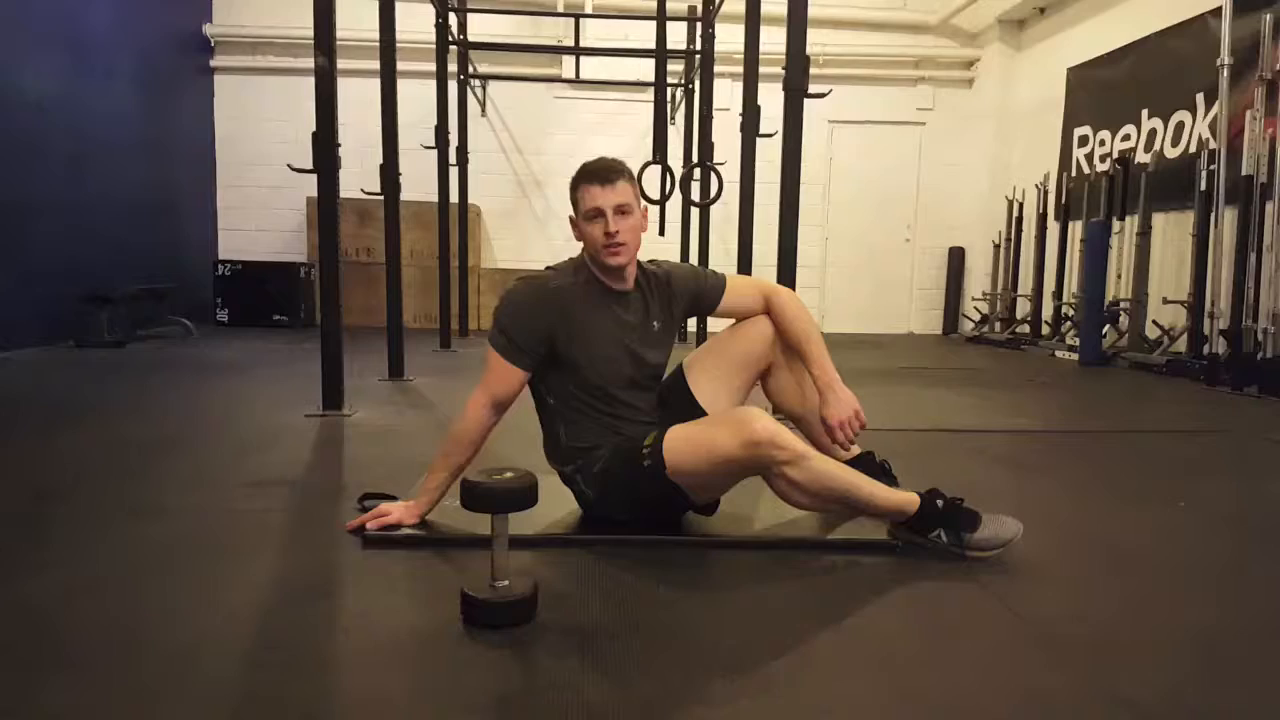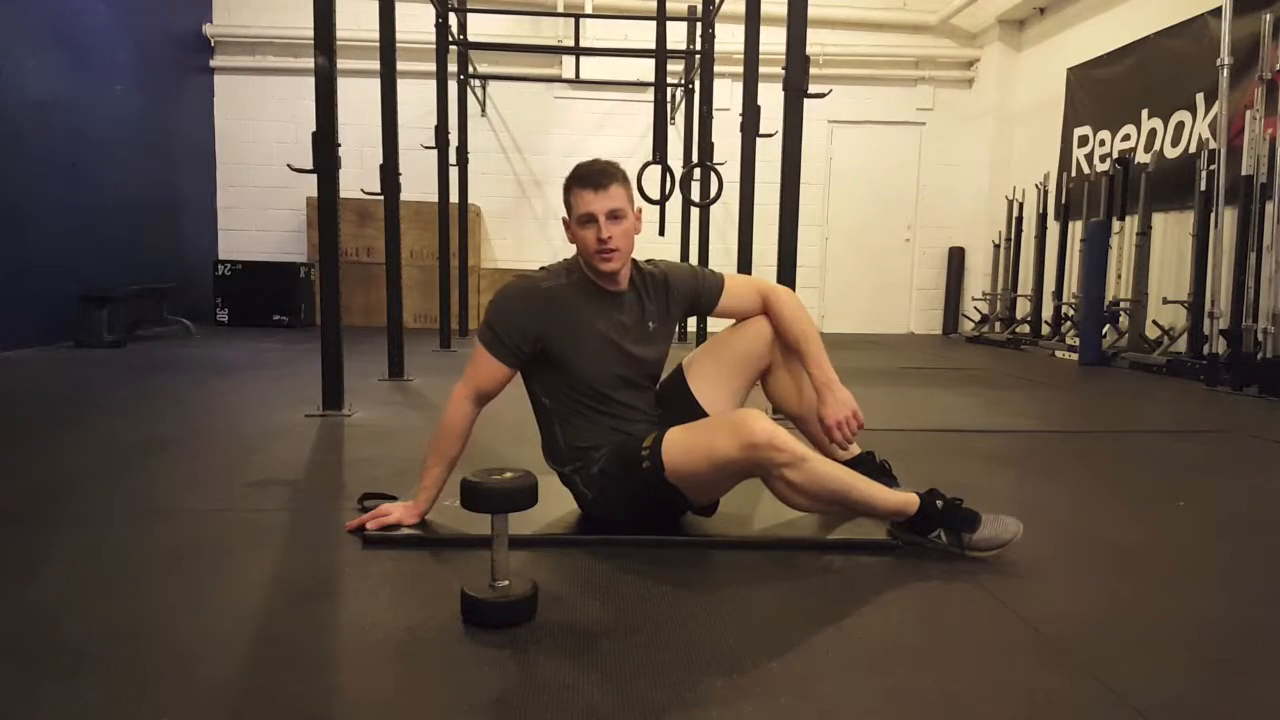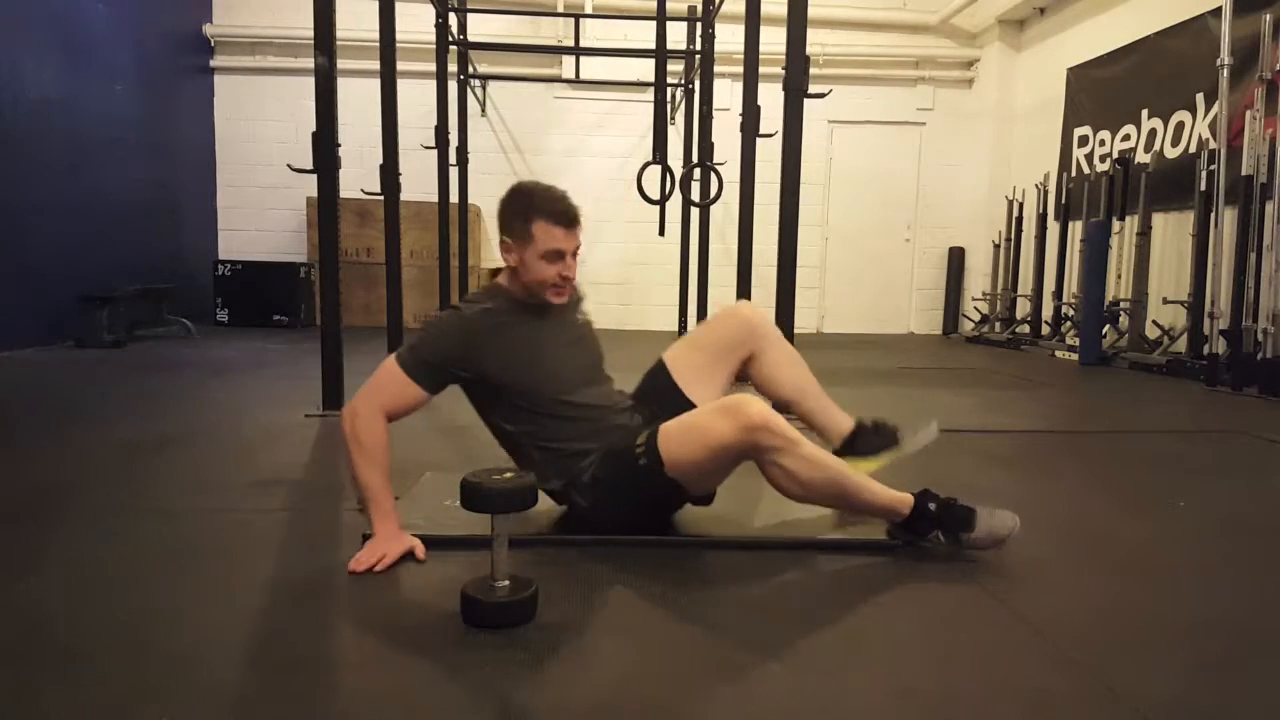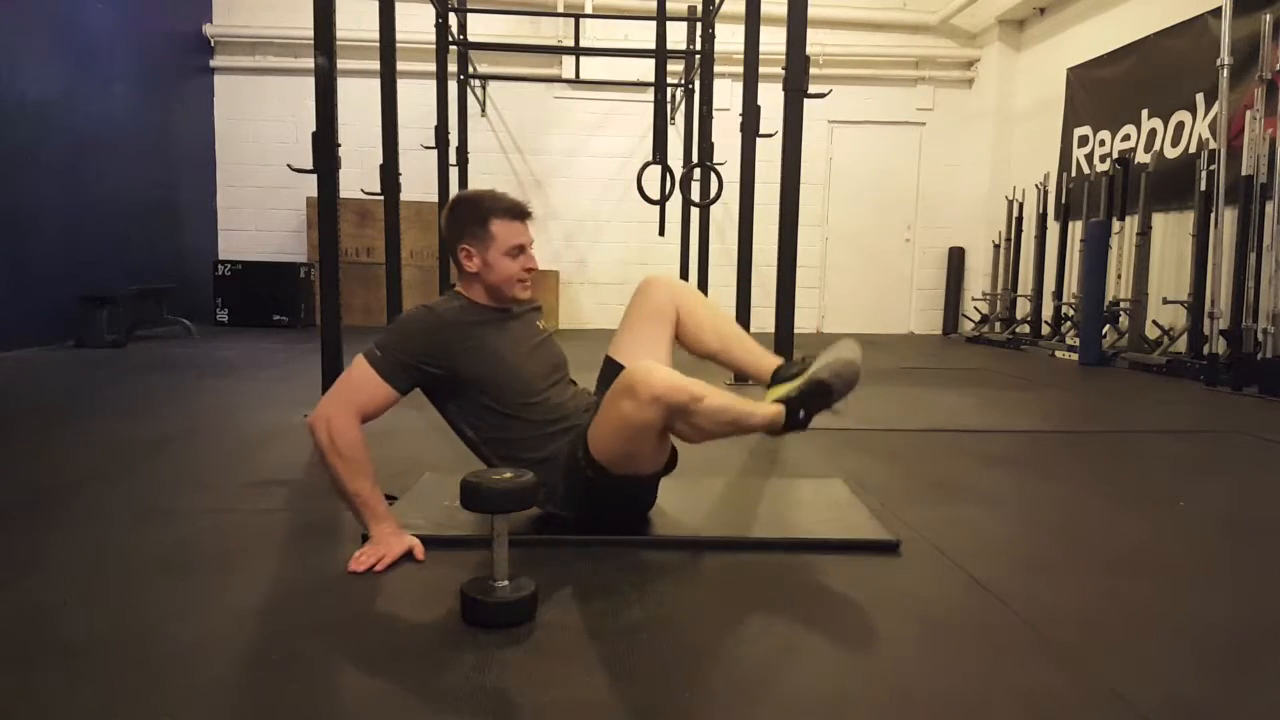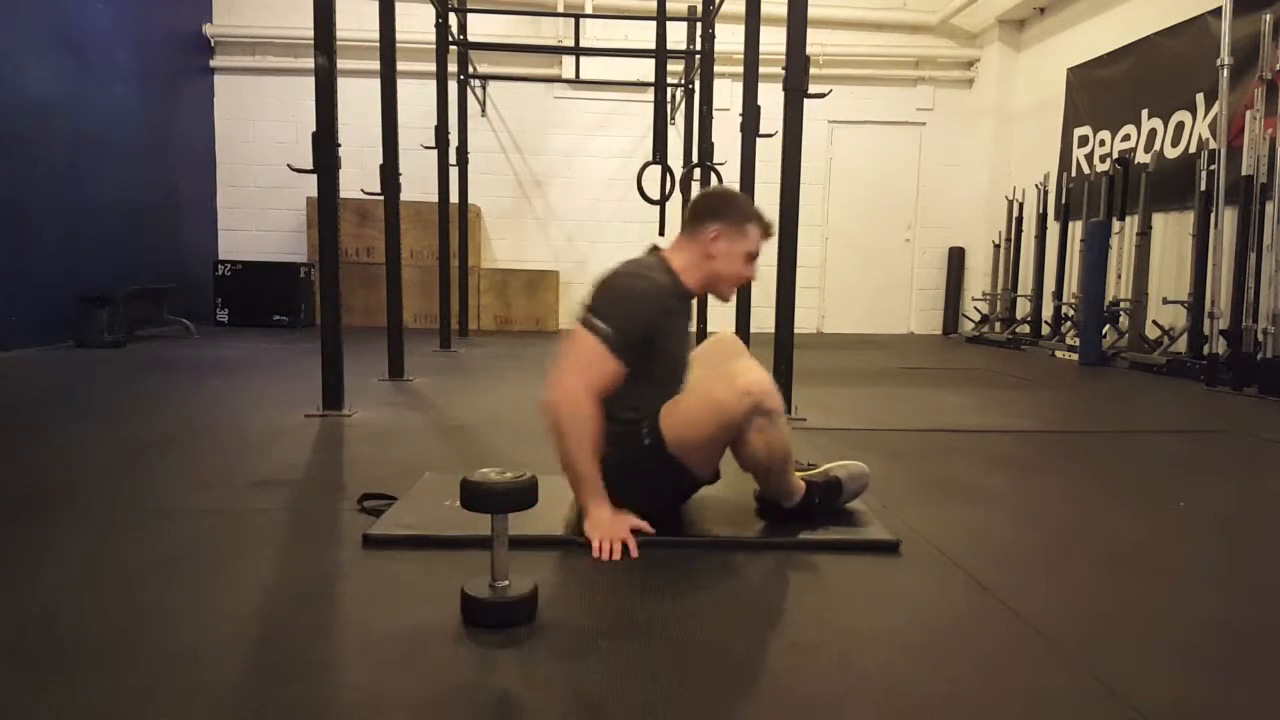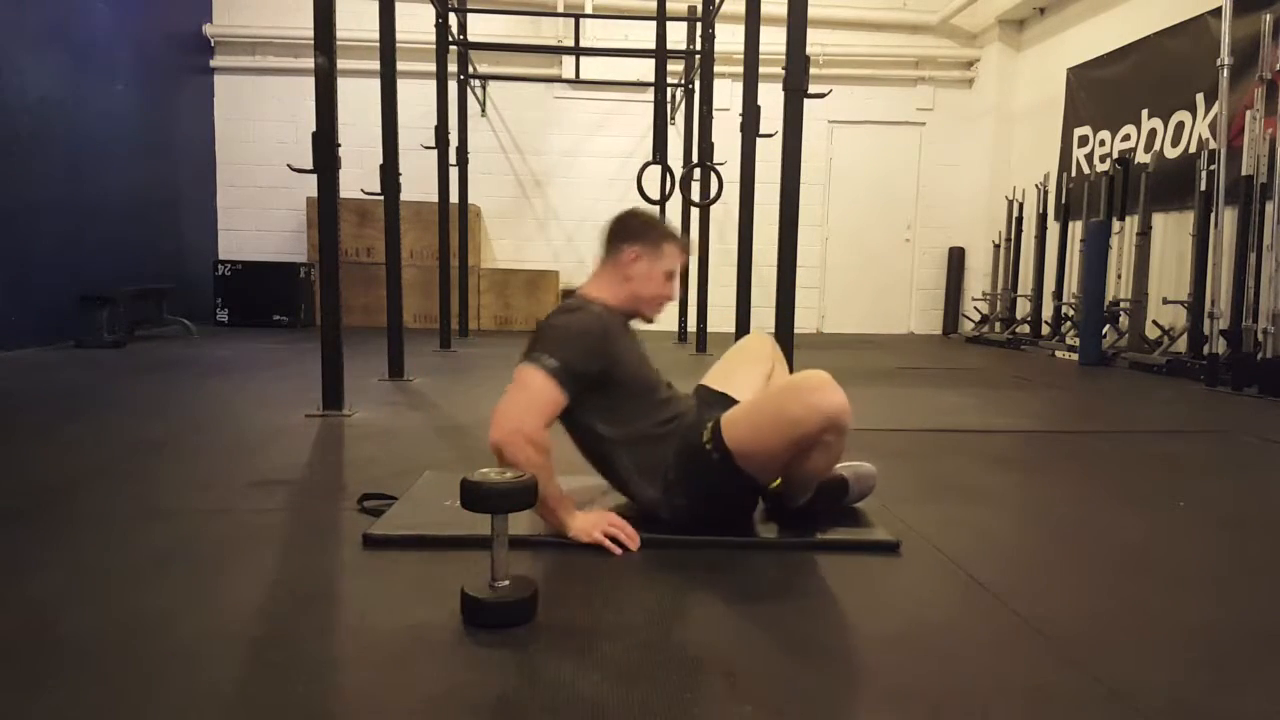
dt=0.7s
person 1, frame 1
left shoulder: (667, 283)
right shoulder: (541, 301)
left elbow: (777, 296)
right elbow: (488, 404)
left wrist: (831, 386)
right wrist: (423, 502)
left hip: (661, 438)
right hip: (612, 481)
left knee: (768, 331)
right knee: (758, 433)
left ankle: (860, 466)
right ankle: (922, 517)
person 1, frame 2
left shoulder: (665, 282)
right shoulder: (531, 301)
left elbow: (773, 296)
right elbow: (469, 397)
left wrist: (830, 387)
right wrist: (421, 502)
left hip: (658, 435)
right hip: (611, 481)
left knee: (768, 333)
right knee: (754, 434)
left ankle: (860, 469)
right ankle: (921, 516)
person 1, frame 3
left shoulder: (560, 294)
right shoulder: (467, 330)
right elbow: (363, 412)
right wrist: (386, 526)
left hip: (637, 426)
right hip: (608, 485)
left knee: (742, 322)
right knee: (750, 418)
left ankle: (854, 444)
right ankle: (914, 515)
person 1, frame 4
left shoulder: (519, 305)
right shoulder: (434, 330)
right elbow: (331, 417)
right wrist: (383, 527)
left hip: (601, 430)
right hip: (584, 484)
left knee: (662, 292)
right knee: (647, 381)
left ankle: (784, 378)
right ankle: (786, 412)
person 1, frame 5
left shoulder: (665, 285)
right shoulder: (641, 290)
right elbow: (564, 396)
right wrist: (596, 508)
left hip: (643, 455)
right hip: (629, 481)
left knee: (727, 347)
right knee: (748, 384)
left ankle: (779, 476)
right ankle: (795, 499)
person 1, frame 6
left shoulder: (599, 319)
right shoulder: (579, 329)
right elbow: (510, 432)
right wrist: (569, 518)
right hip: (690, 486)
left knee: (761, 346)
right knee: (821, 397)
left ankle: (796, 474)
right ankle: (798, 499)
